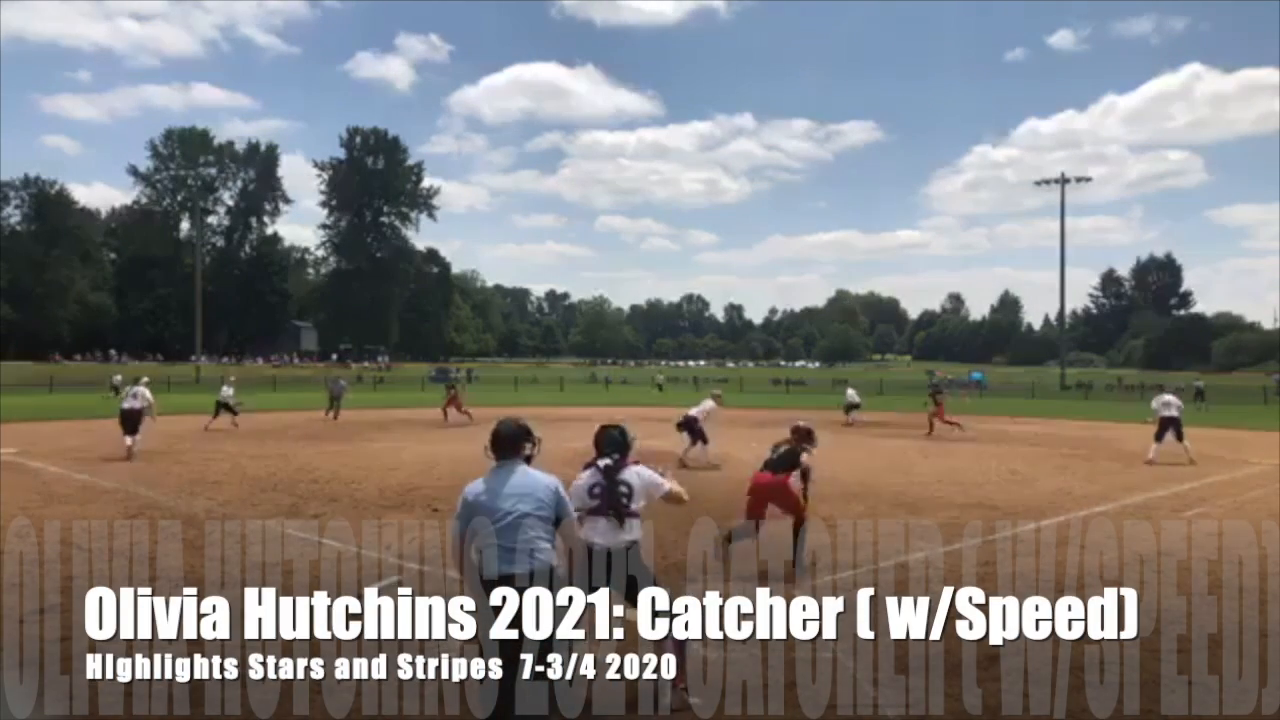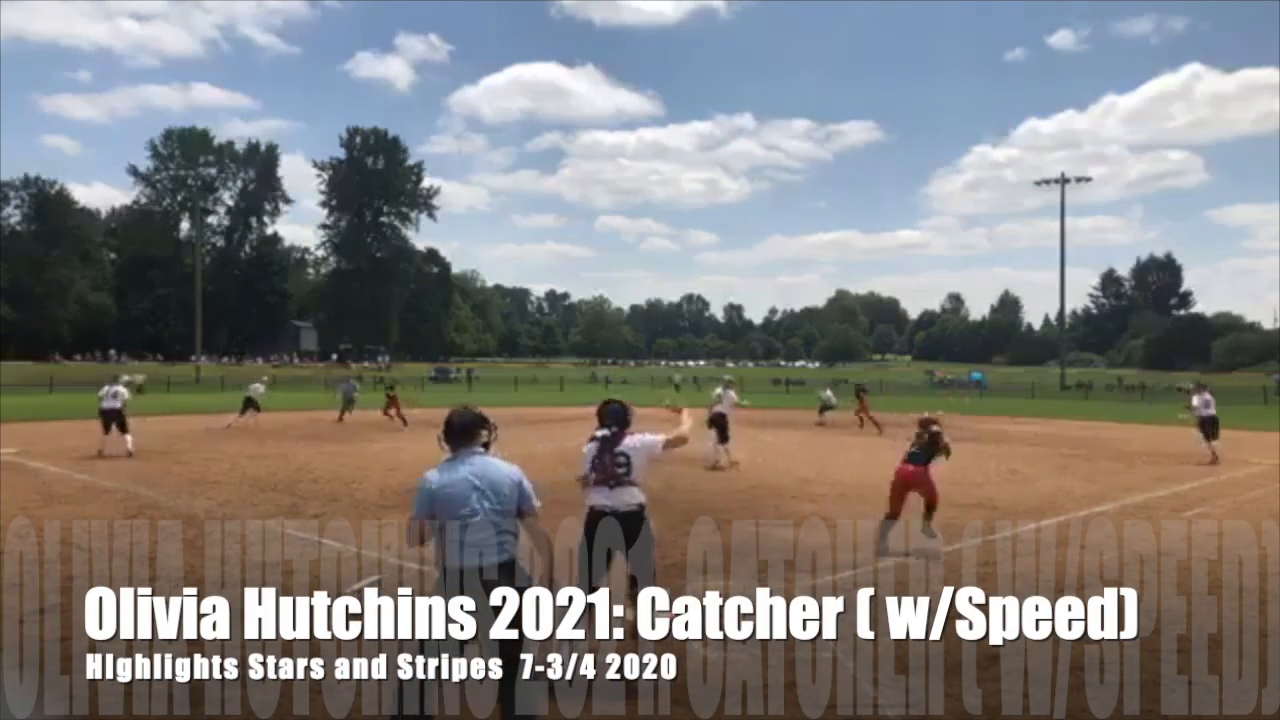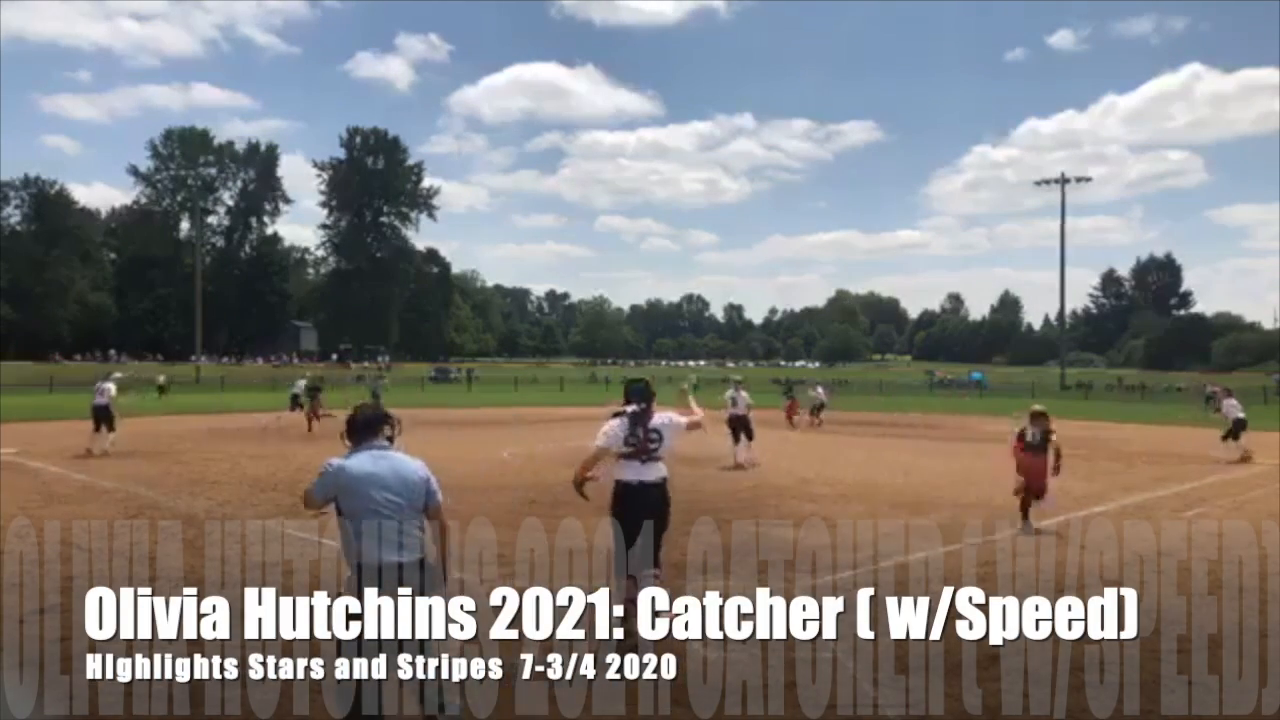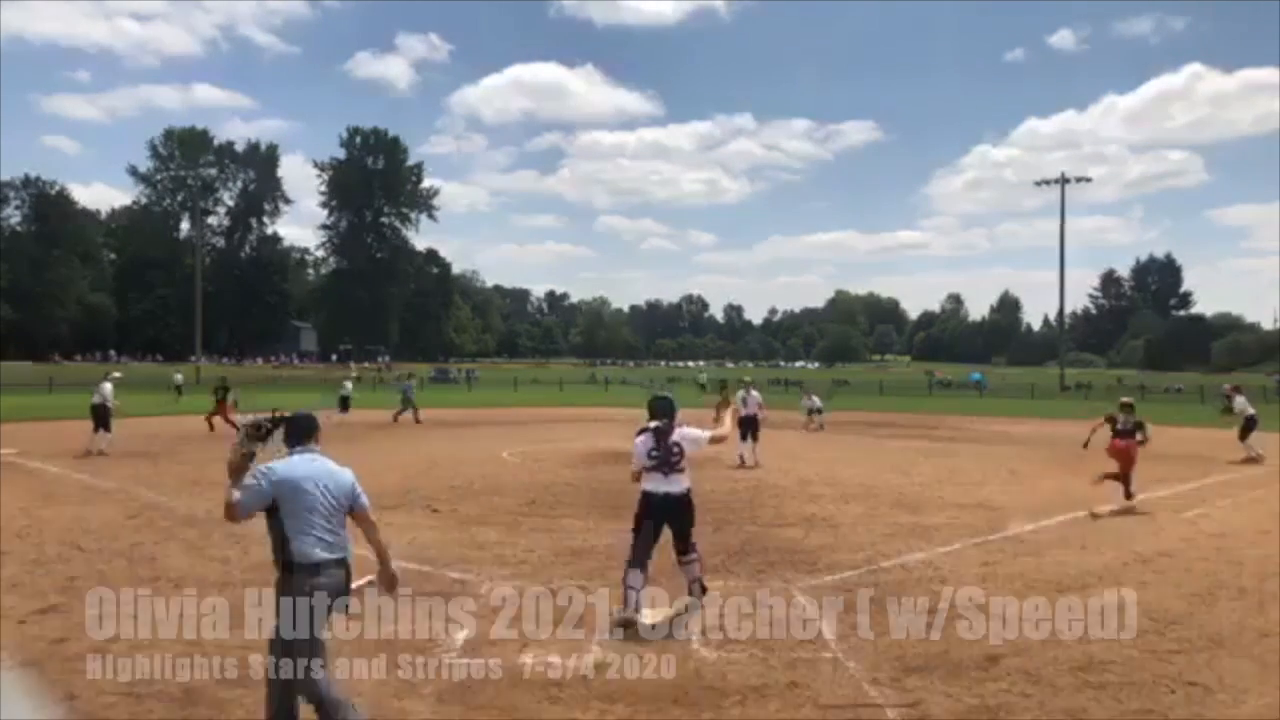
dt=0.4s
person 1, frame 1
left shoulder: (474, 491)
right shoulder: (549, 484)
left elbow: (462, 551)
right elbow: (573, 539)
left wrist: (480, 592)
left hip: (498, 584)
right hip: (544, 582)
left knee: (504, 665)
right knee: (540, 666)
person 1, frame 2
left shoulder: (433, 480)
right shoulder: (510, 473)
left elbow: (414, 538)
right elbow: (537, 529)
right wrist: (549, 572)
left hip: (455, 581)
right hip: (505, 576)
right knee: (512, 664)
person 1, frame 3
left shoulder: (340, 470)
right shoulder: (416, 467)
left elbow: (310, 500)
right elbow: (440, 522)
right wrist: (441, 566)
left hip: (369, 580)
right hip: (416, 574)
right knee: (421, 652)
person 1, frame 4
left shoulder: (273, 472)
right shoulder: (343, 474)
left elbow: (233, 513)
right elbow: (369, 524)
left wrist: (235, 477)
right wrist: (385, 565)
left hip: (302, 578)
right hip: (337, 573)
left knee: (304, 664)
right knee: (288, 649)
person 2, frame 1
left shoulder: (583, 479)
right shoulder: (641, 474)
right elbow: (681, 498)
right wrist: (668, 479)
left hip: (591, 559)
right hip: (627, 559)
right ankle: (680, 680)
person 2, frame 2
left shoulder: (591, 449)
right shoulder: (639, 443)
left elbow: (584, 480)
right elbow: (682, 437)
right wrist: (685, 413)
left hip: (598, 521)
right hip: (632, 519)
left knee: (587, 584)
right knee: (642, 574)
person 2, frame 3
left shoulder: (615, 425)
right shoulder: (665, 420)
left elbow: (594, 457)
right elbow: (698, 420)
left wrist: (579, 478)
right wrist: (689, 399)
left hip: (625, 493)
right hip: (655, 494)
left knee: (624, 553)
right knee: (650, 554)
left ankle: (630, 613)
person 2, frame 4
left shoulder: (641, 440)
right shoulder: (686, 435)
left elbow: (636, 476)
right elbow: (723, 435)
right wrist: (728, 415)
left hip: (651, 501)
right hip: (679, 501)
left knee: (639, 554)
right knee: (685, 545)
left ankle: (630, 608)
right ankle: (697, 594)
